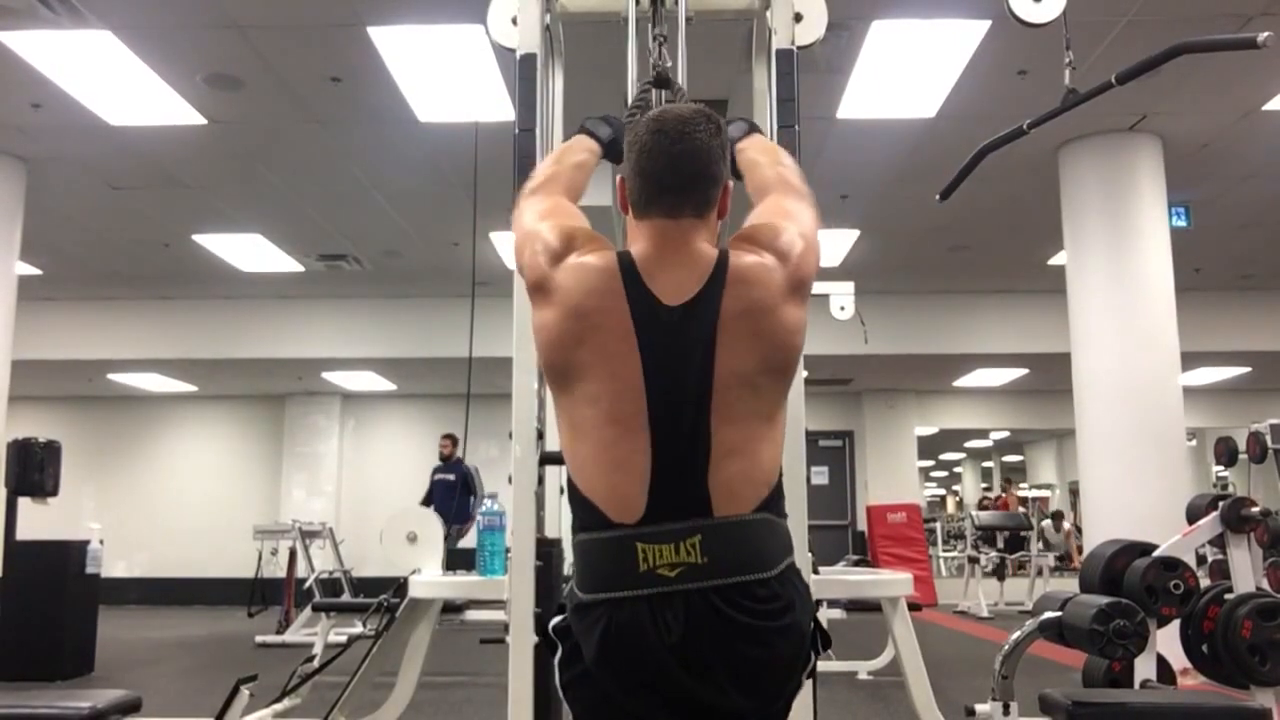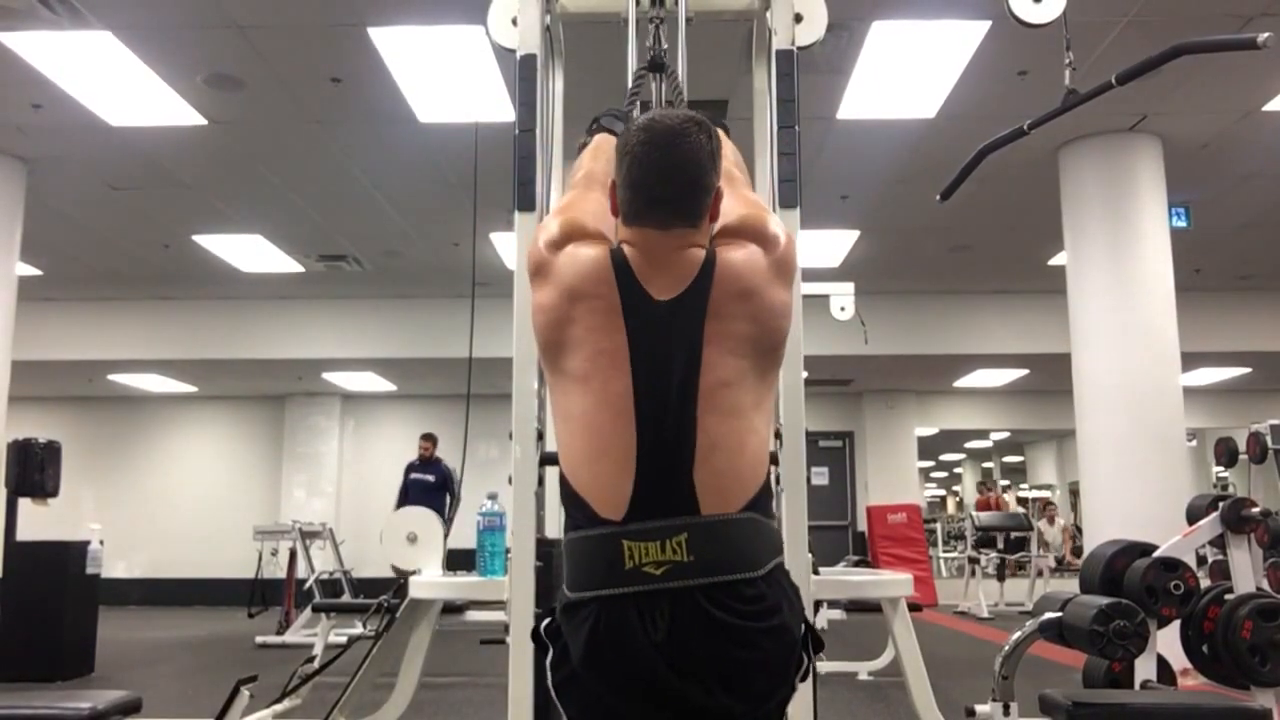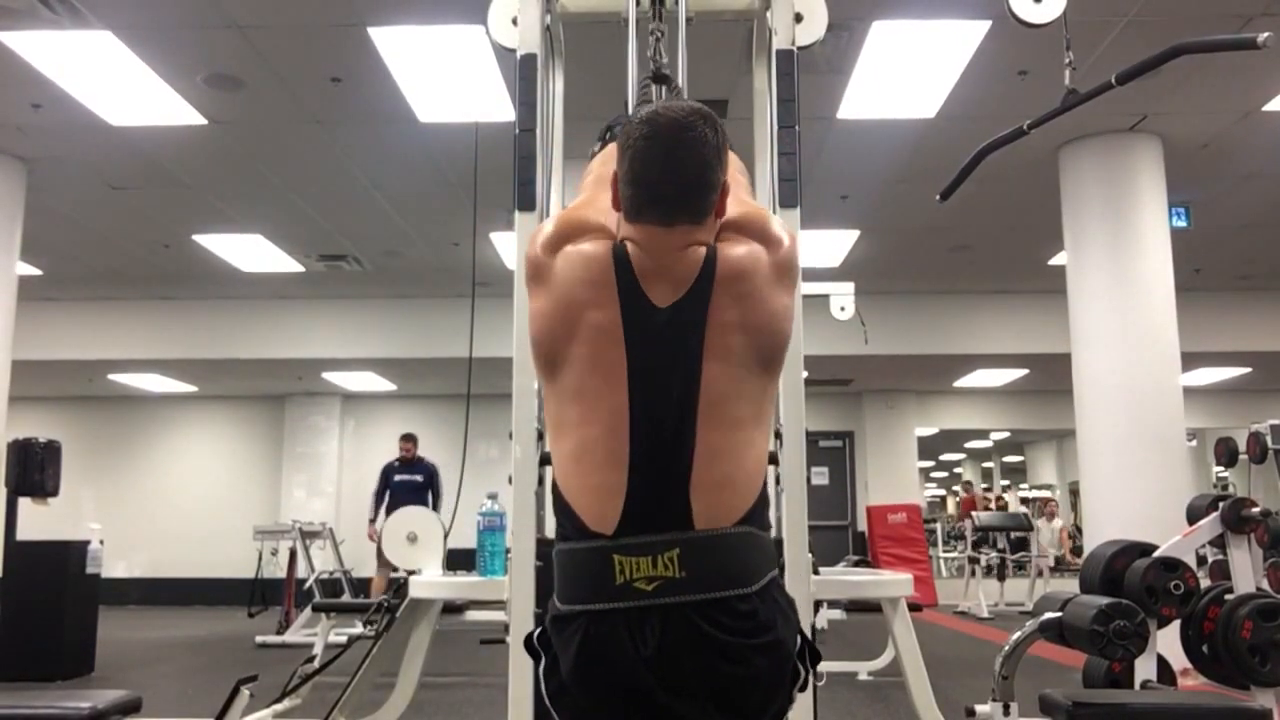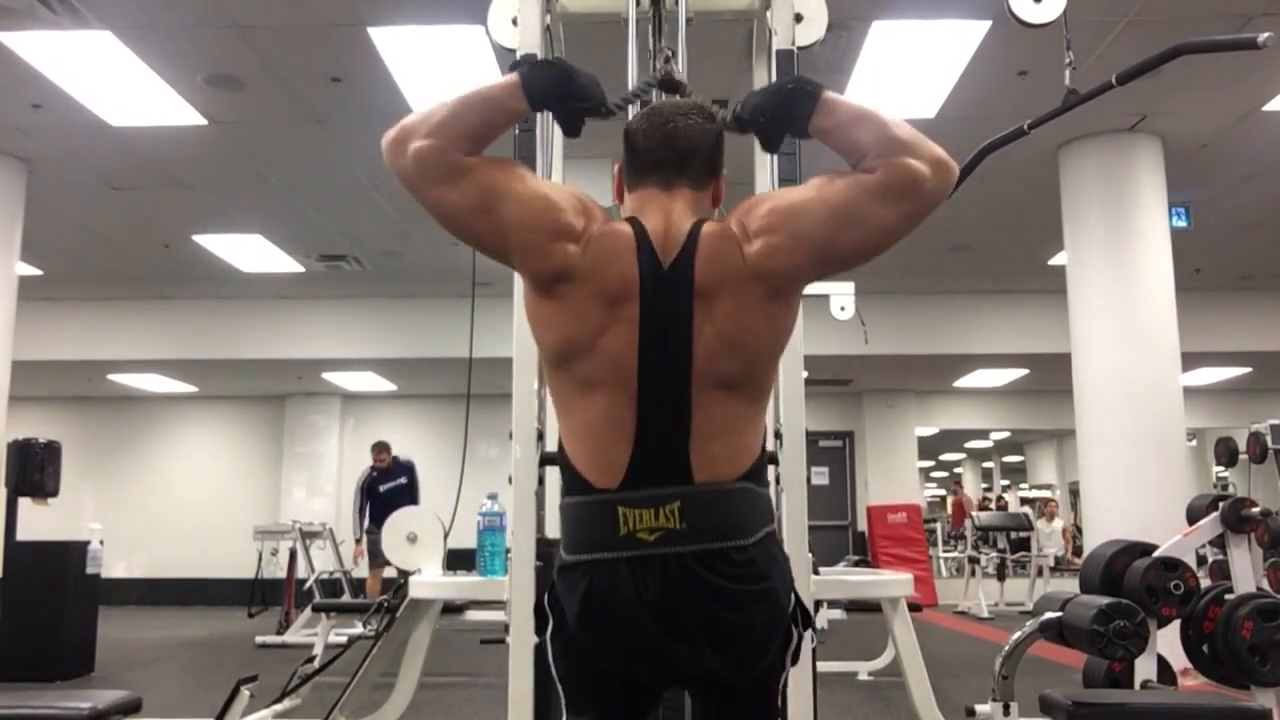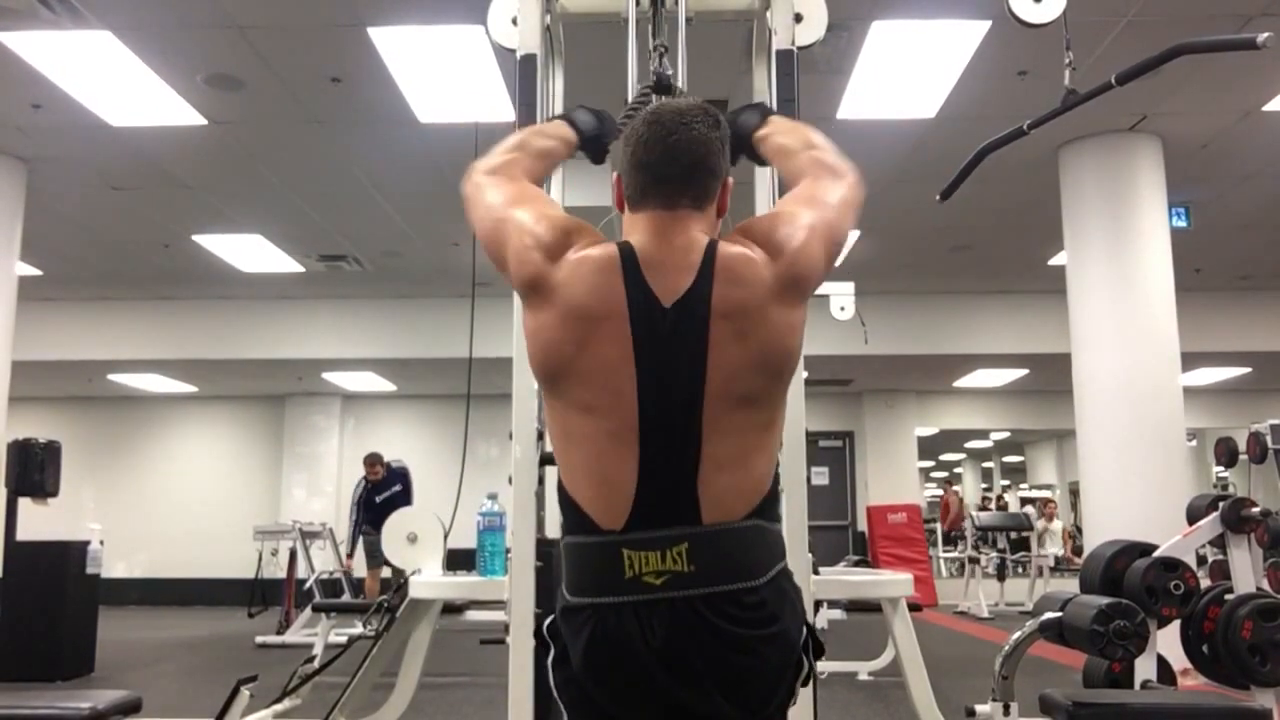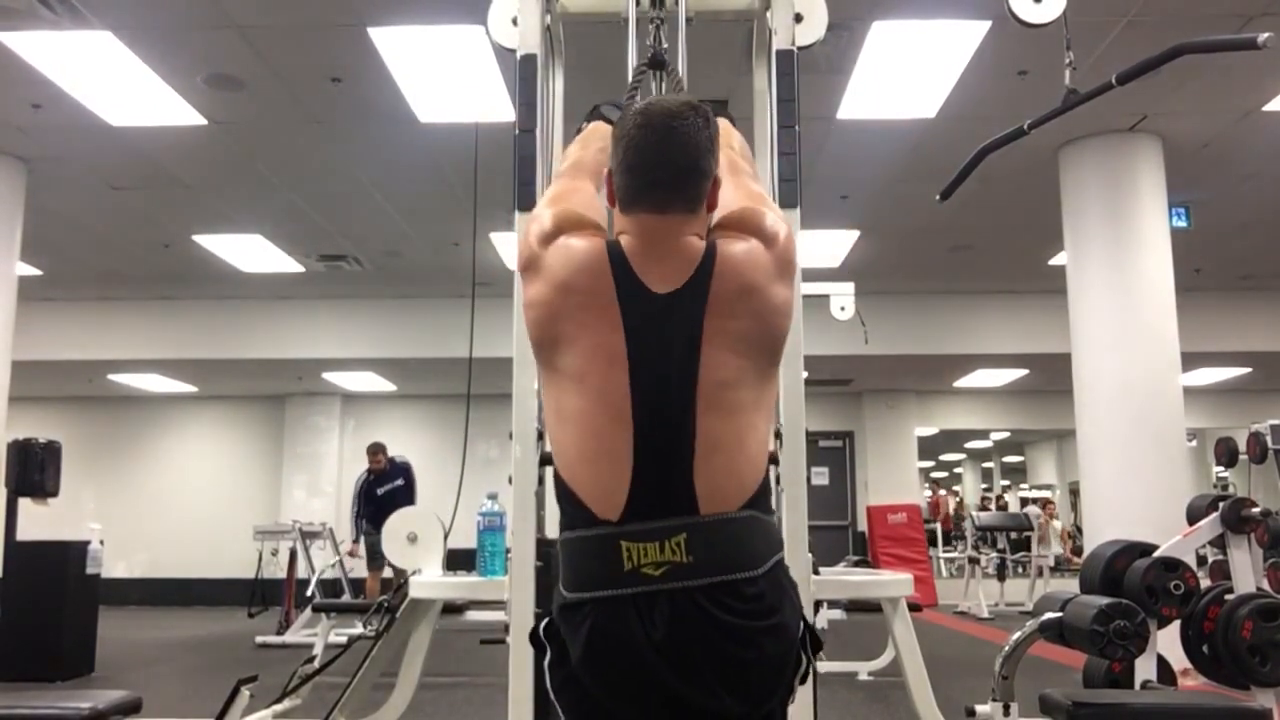
dt=0.4s
person 1, frame 1
left shoulder: (563, 278)
right shoulder: (775, 275)
left elbow: (541, 193)
right elbow: (785, 189)
left wrist: (594, 135)
right wrist: (743, 134)
left hip: (616, 625)
right hip: (754, 615)
person 1, frame 2
left shoulder: (564, 270)
right shoulder: (759, 266)
left elbow: (584, 187)
right elbow: (734, 183)
left wrist: (607, 131)
right wrist: (710, 130)
left hip: (606, 622)
right hip: (744, 615)
person 1, frame 3
left shoulder: (561, 269)
right shoulder: (761, 265)
left elbow: (595, 192)
right elbow: (731, 186)
left wrist: (616, 143)
right wrist: (708, 143)
left hip: (597, 632)
right hip: (740, 625)
person 1, frame 4
left shoulder: (565, 250)
right shoulder: (764, 250)
left elbow: (412, 151)
right elbow: (925, 172)
left wrist: (532, 84)
right wrist: (808, 103)
left hip: (601, 587)
right hip: (737, 578)
person 1, frame 5
left shoulder: (555, 273)
right shoulder: (773, 271)
left elbow: (489, 176)
right elbow: (831, 173)
left wrist: (574, 127)
right wrist: (759, 125)
left hip: (605, 628)
right hip: (745, 622)
person 1, frame 6
left shoulder: (557, 261)
right shoulder: (760, 259)
left elbow: (574, 175)
right elbow: (737, 171)
left wrist: (603, 122)
right wrist: (714, 120)
left hip: (604, 624)
right hip: (742, 615)
